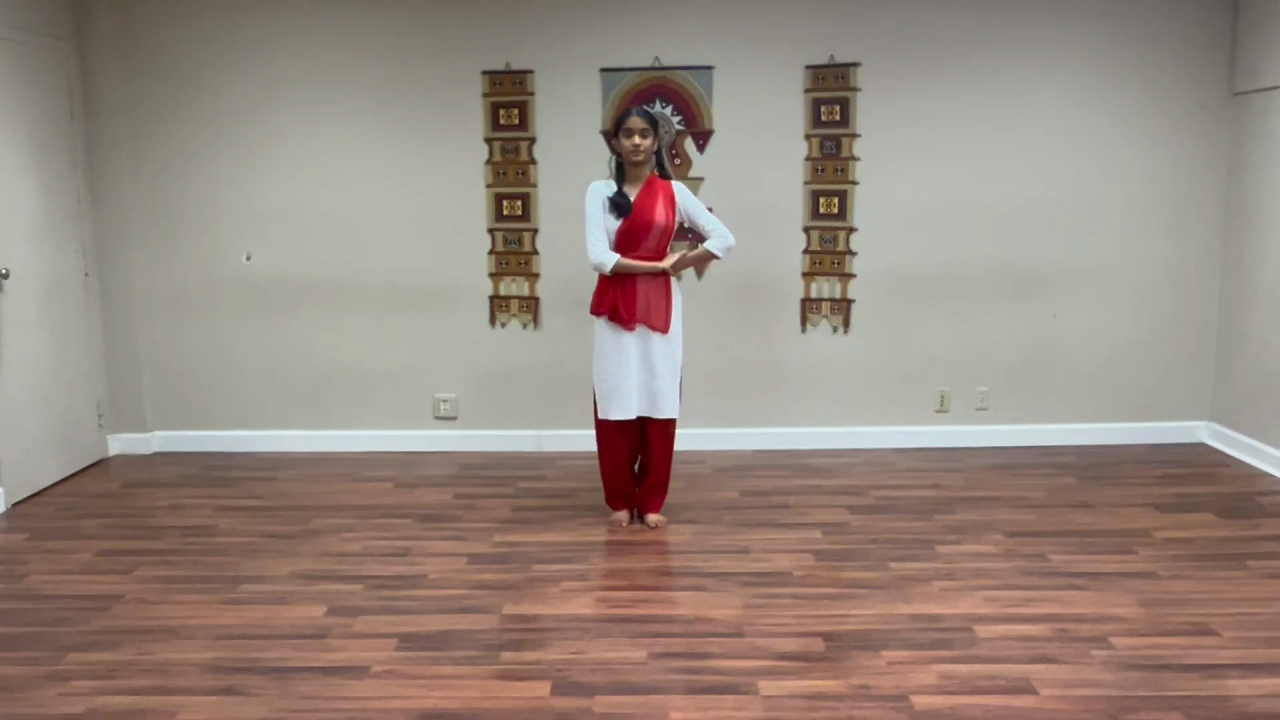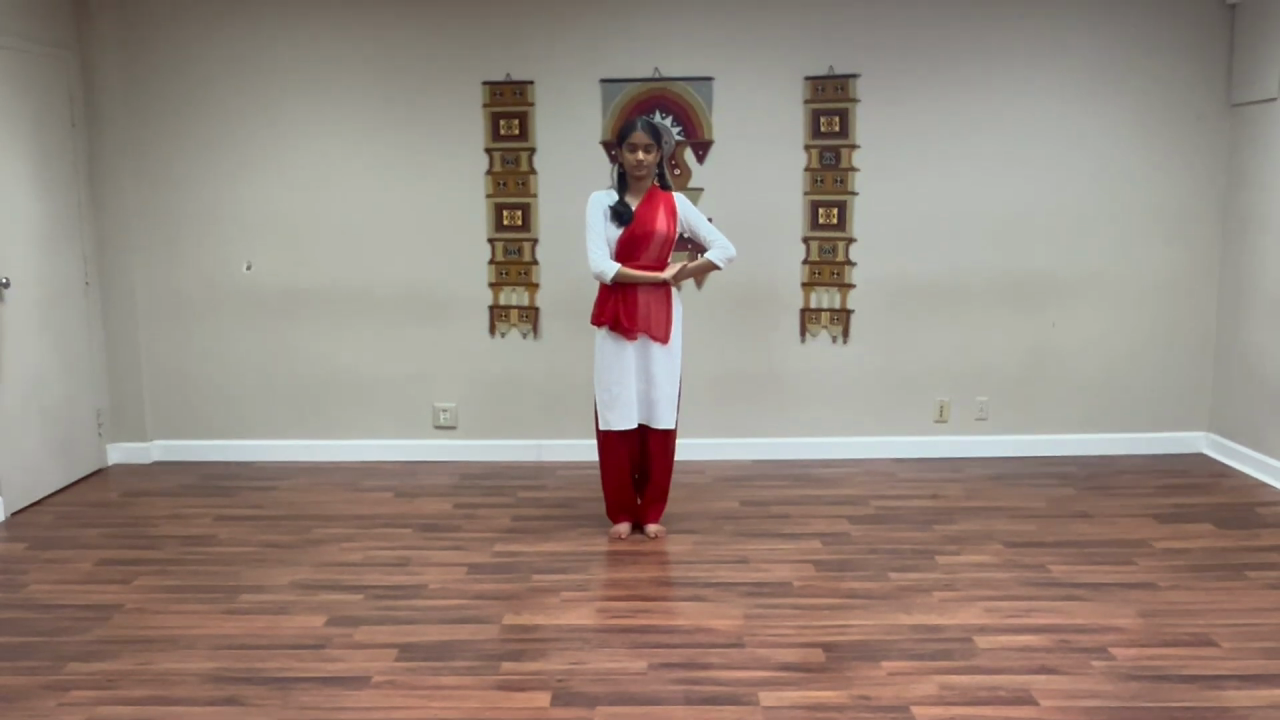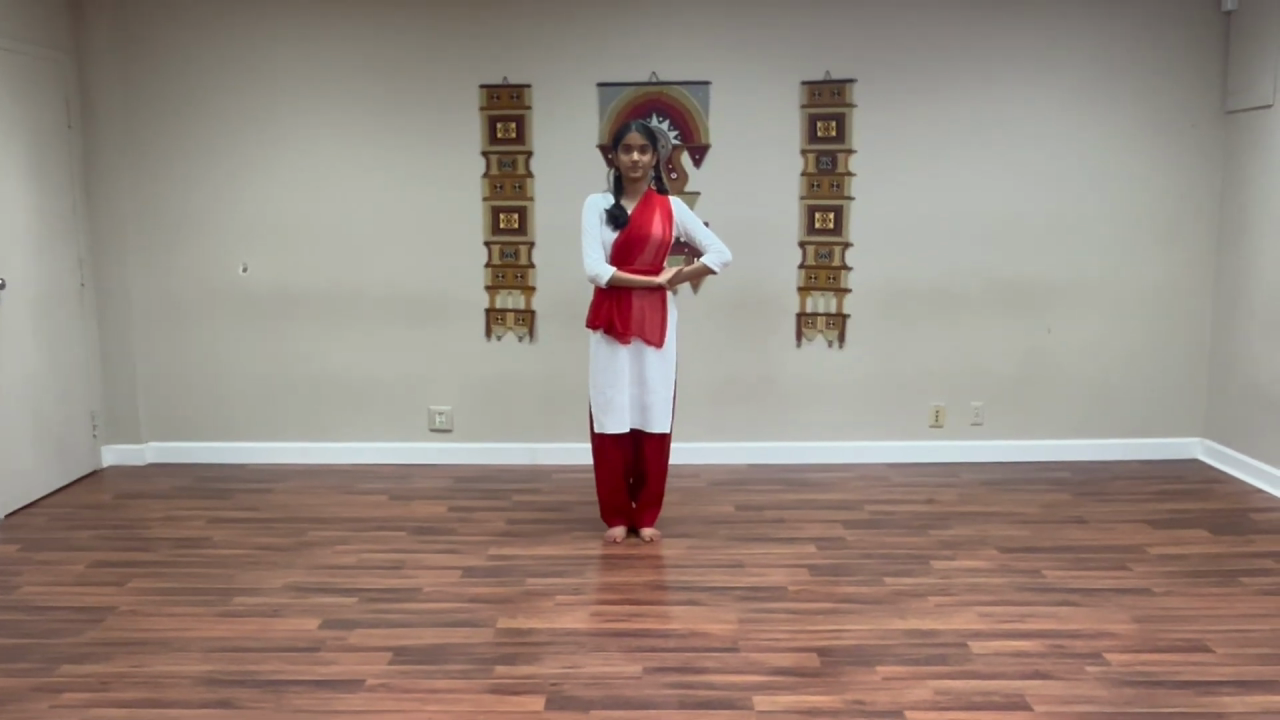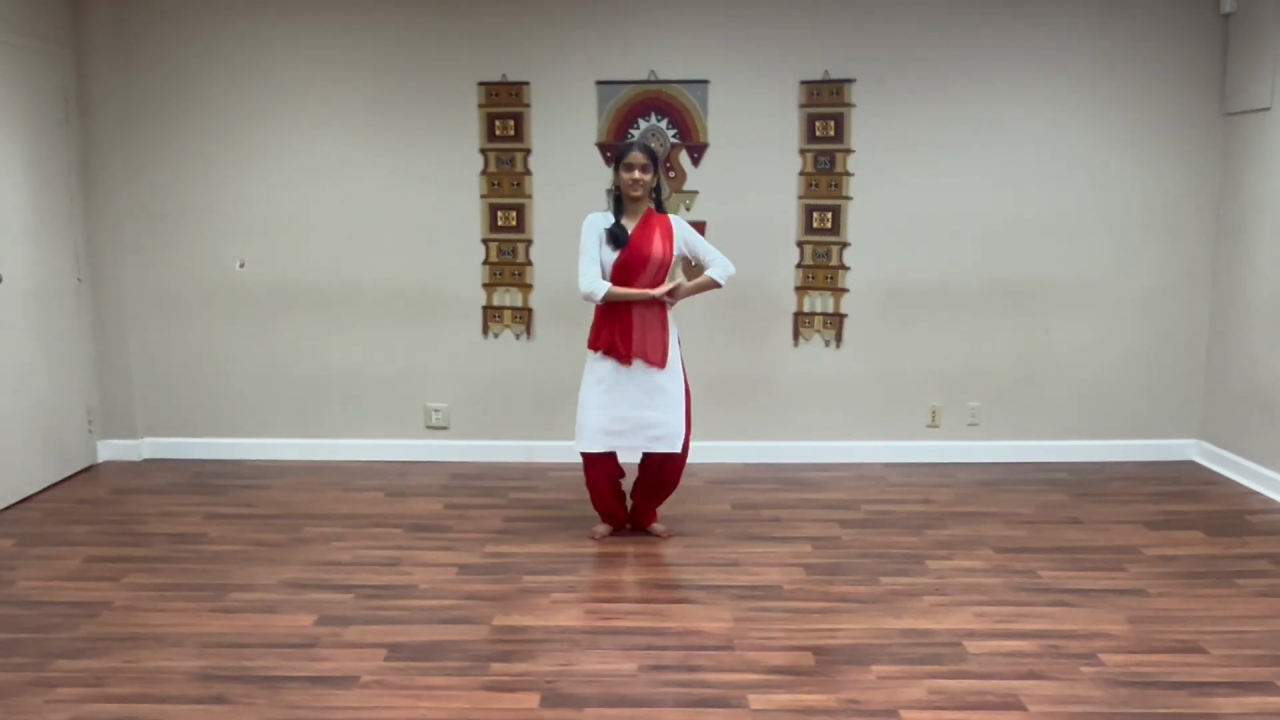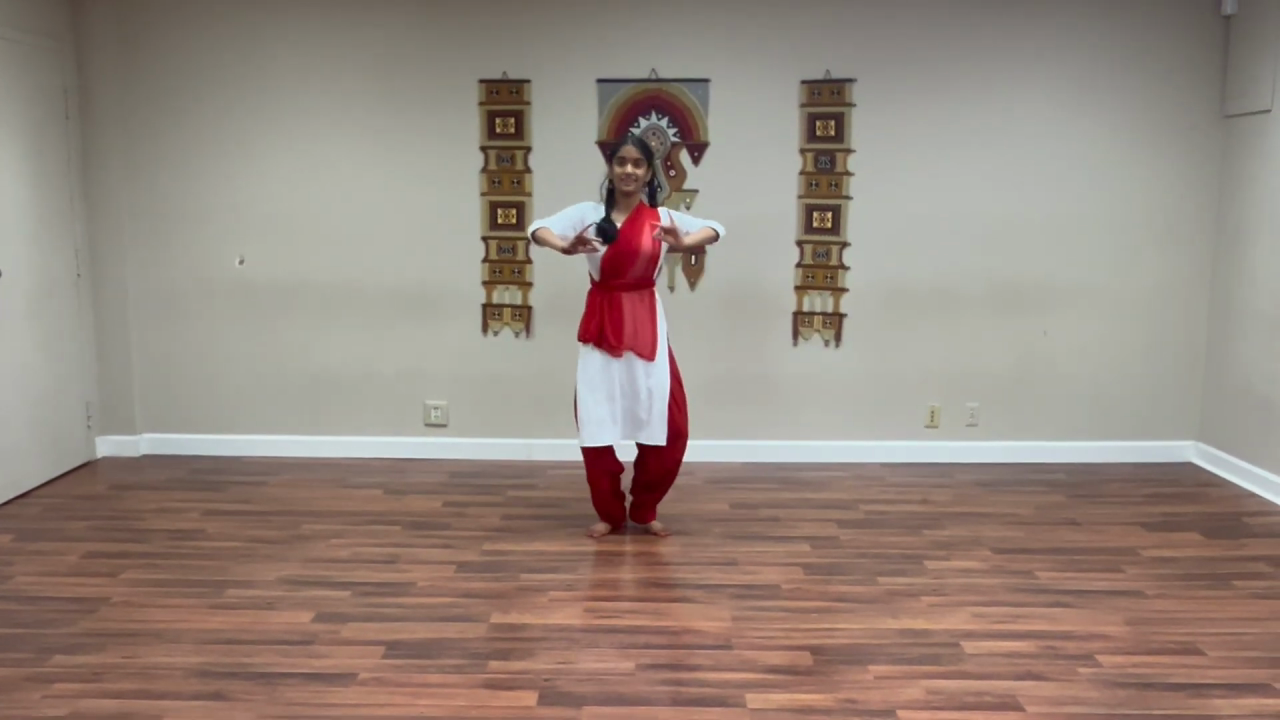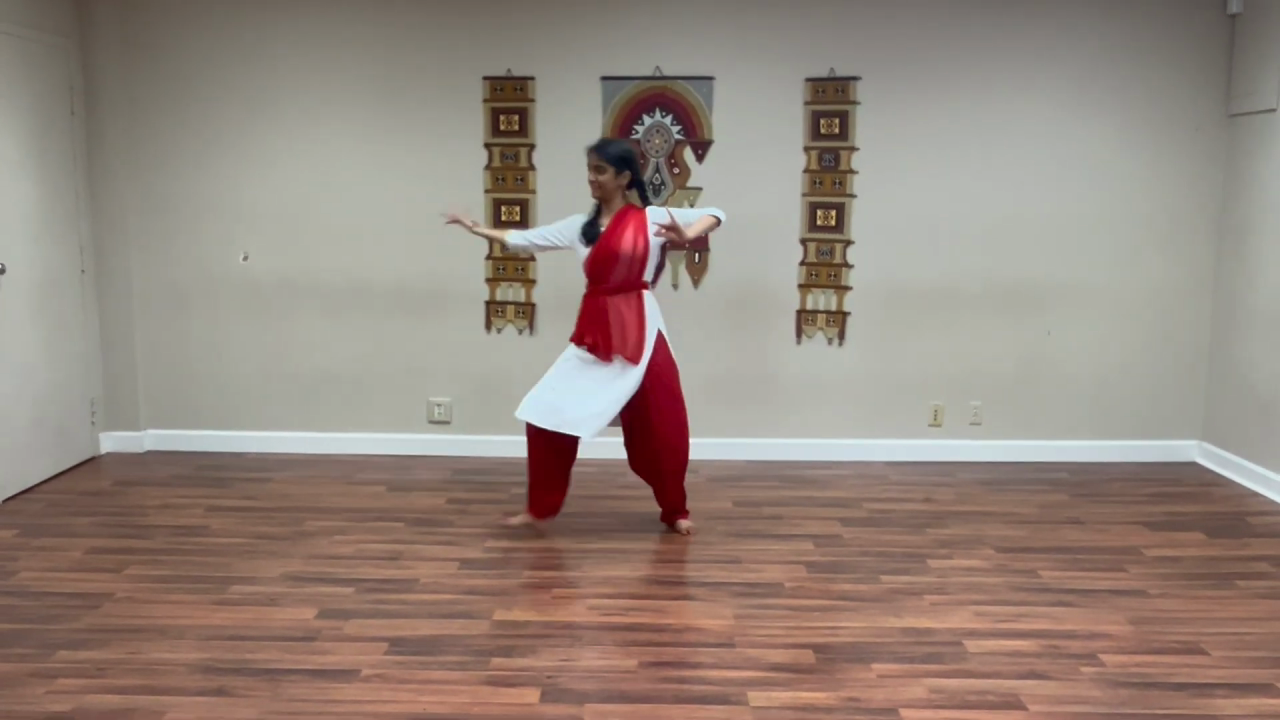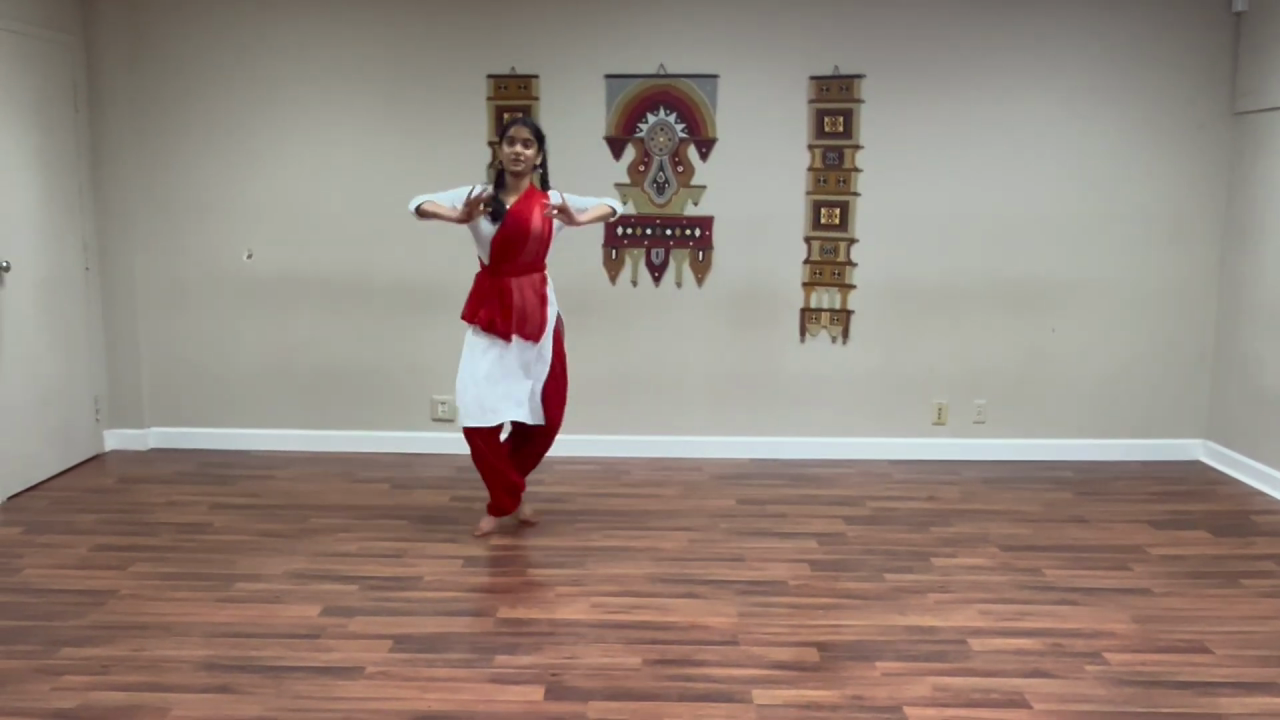
dt=0.7s
person 1, frame 1
left shoulder: (673, 191)
right shoulder: (599, 191)
left elbow: (724, 239)
right elbow: (598, 258)
left wrist: (679, 265)
right wrist: (658, 266)
left hip: (660, 307)
right hip: (615, 308)
left knee: (660, 403)
right knee: (615, 404)
left ankle: (651, 501)
right ankle: (621, 501)
person 1, frame 2
left shoulder: (675, 202)
right shoulder: (601, 201)
left elbow: (724, 249)
right elbow: (599, 266)
left wrist: (680, 275)
right wrist: (659, 274)
left hip: (660, 317)
right hip: (616, 317)
left knee: (659, 413)
right knee: (616, 414)
left ankle: (652, 512)
right ankle: (622, 512)
person 1, frame 3
left shoulder: (671, 207)
right shoulder: (597, 204)
left elbow: (720, 254)
right elbow: (594, 269)
left wrist: (674, 280)
right wrist: (653, 280)
left hip: (655, 321)
right hip: (611, 322)
left knee: (653, 418)
right knee: (611, 419)
left ankle: (646, 516)
right ankle: (616, 516)
person 1, frame 4
left shoulder: (672, 226)
right shoulder: (597, 224)
left elbow: (723, 269)
right elbow: (588, 285)
left wrist: (682, 291)
right wrist: (647, 293)
left hip: (657, 339)
right hip: (610, 340)
left knee: (671, 439)
right knee: (595, 439)
left ankle: (644, 512)
right ankle: (612, 514)
person 1, frame 5
left shoulder: (661, 218)
right shoulder: (588, 213)
left elbow: (715, 228)
right elbow: (538, 229)
left wrist: (684, 244)
right wrist: (565, 247)
left hip: (646, 326)
right hip: (601, 328)
left knee: (668, 428)
right knee: (597, 427)
left ankle: (644, 509)
right ankle: (610, 512)
person 1, frame 6
left shoulder: (652, 219)
right shoulder: (580, 225)
left elbow: (714, 216)
right elbow: (526, 240)
left wrist: (687, 235)
right wrist: (476, 228)
left hip: (639, 330)
right hip: (593, 332)
left knee: (663, 430)
right knee: (545, 414)
left ankle: (675, 510)
right ankle: (541, 507)
person 1, frame 7
left shoulder: (553, 201)
right shoulder: (478, 198)
left elbow: (614, 206)
right elbow: (419, 205)
left wrist: (578, 219)
right wrist: (456, 217)
left hip: (537, 311)
right hip: (490, 311)
left knee: (544, 414)
right knee: (478, 410)
left ankle: (507, 492)
right ankle: (505, 499)
